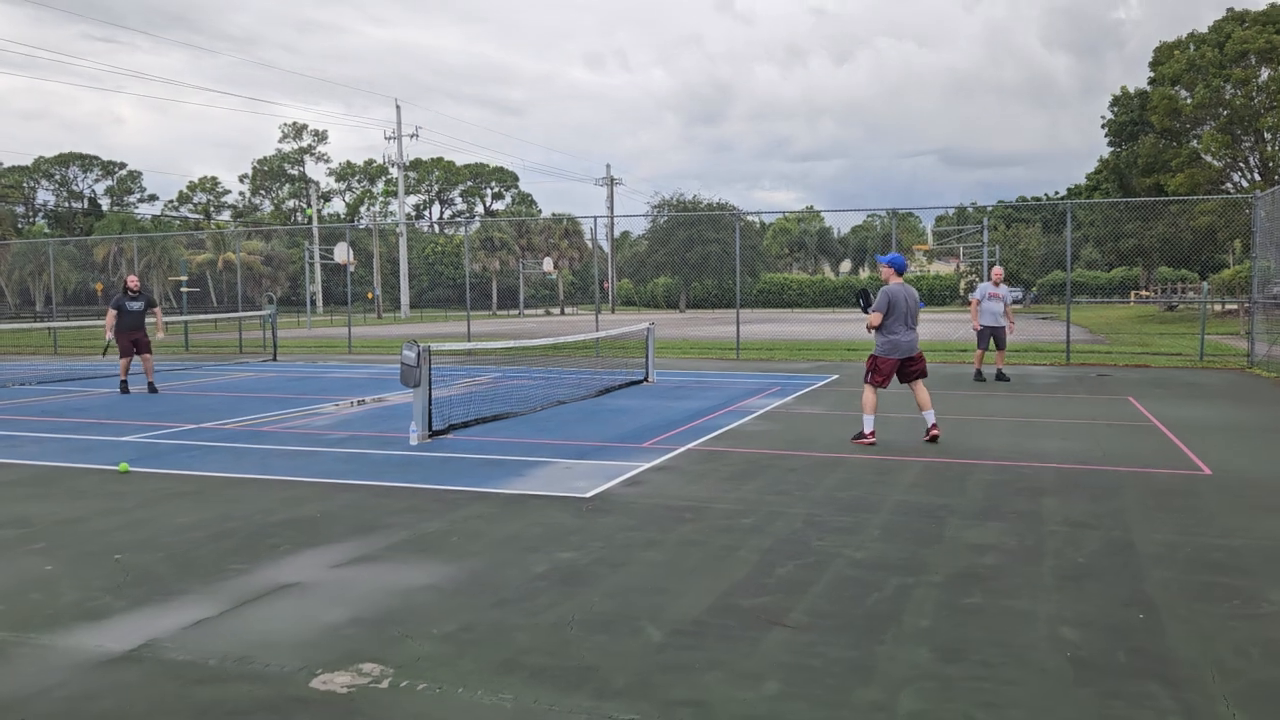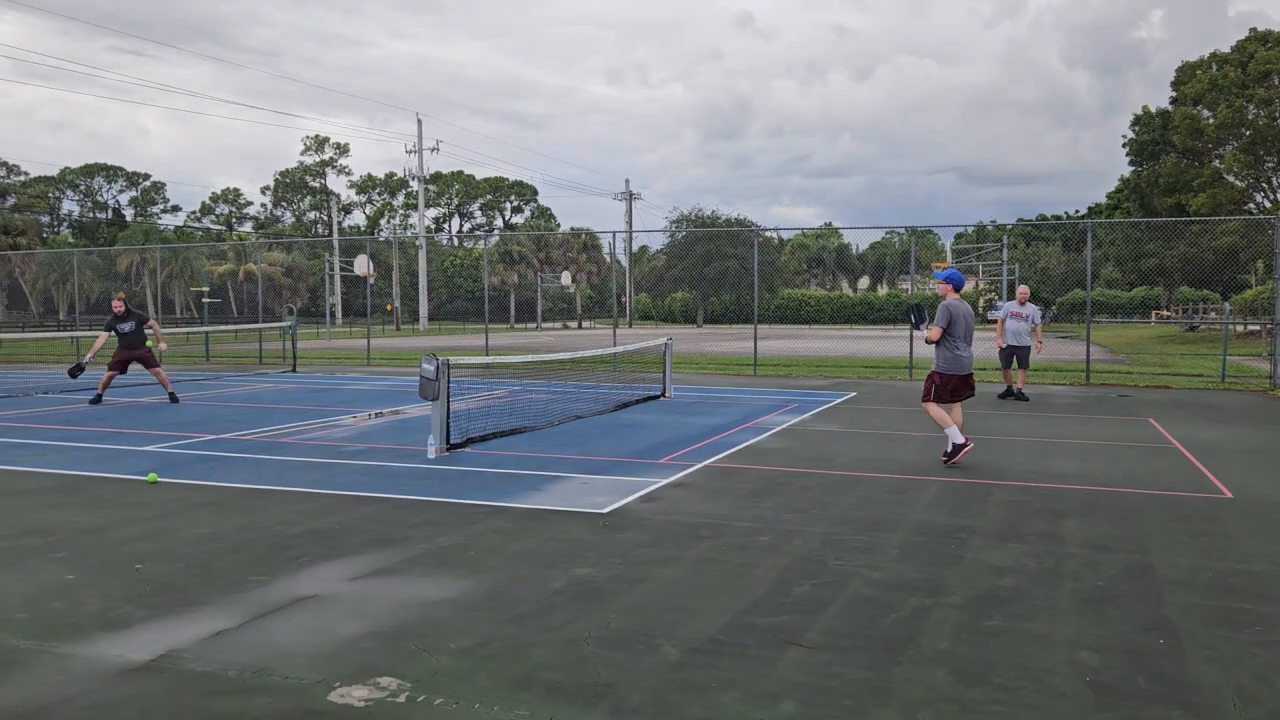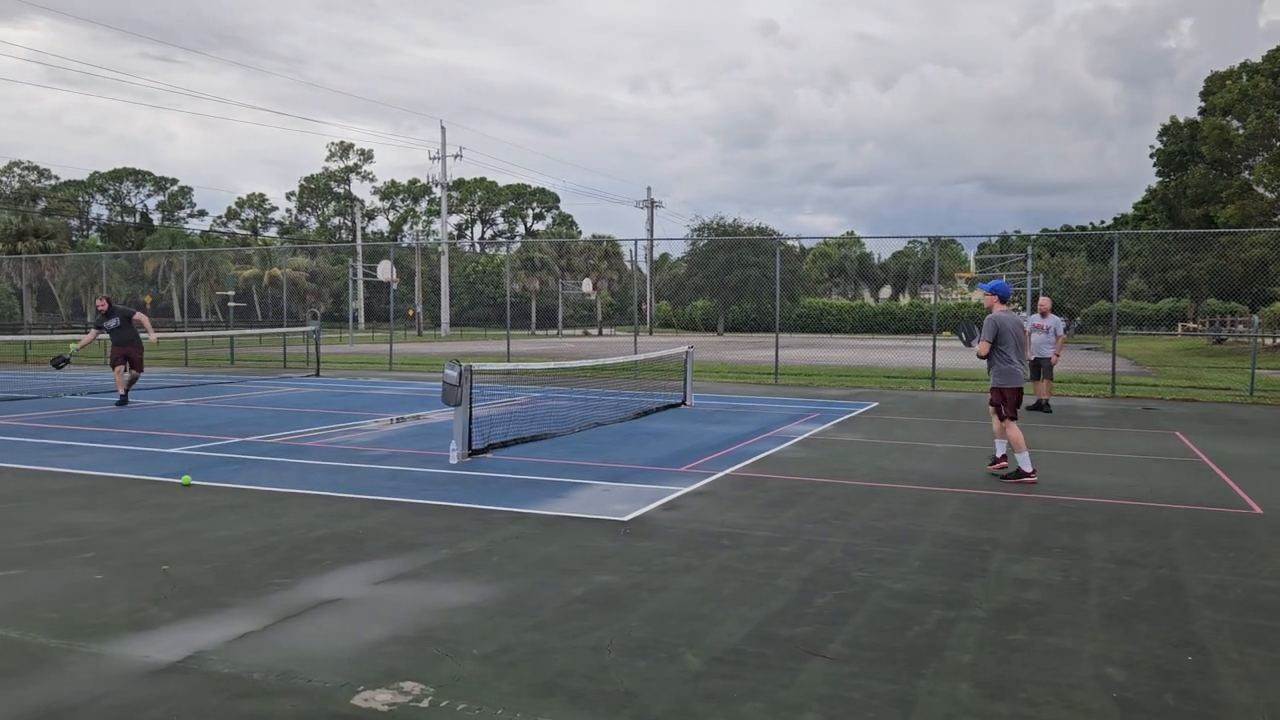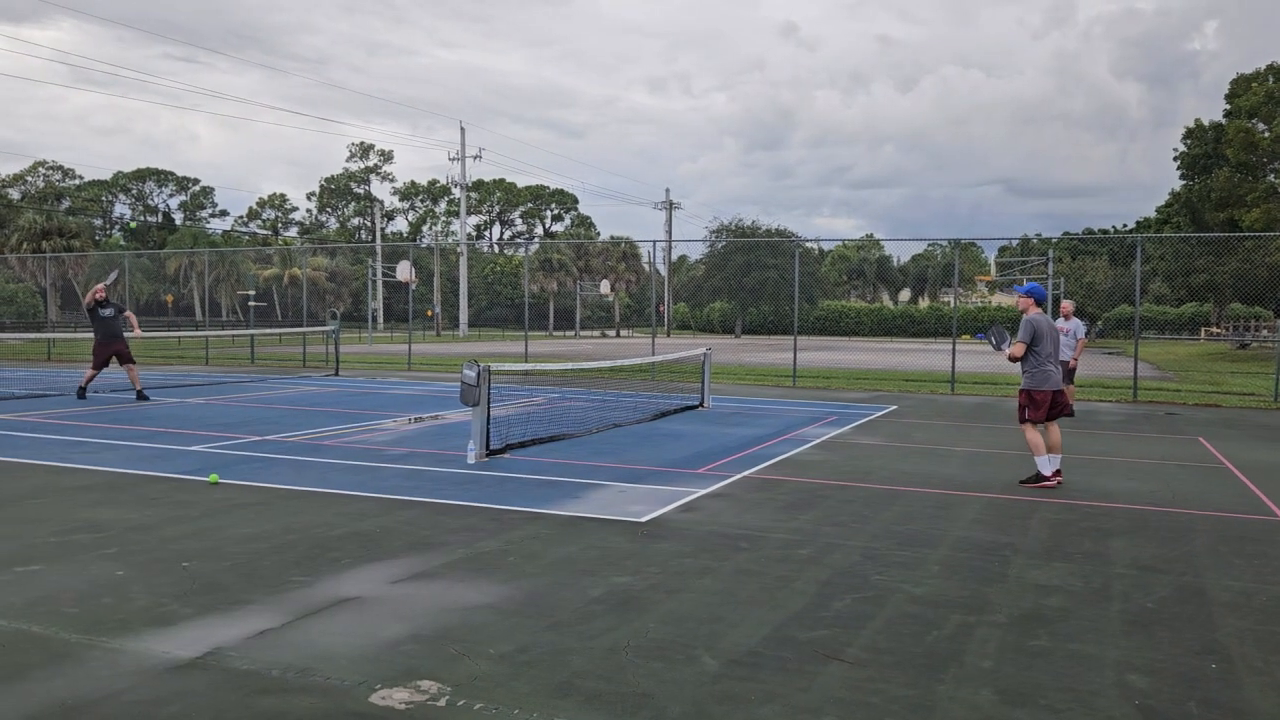
dt=0.4s
person 1, frame 1
left shoulder: (887, 291)
right shoulder: (913, 292)
left elbow: (875, 322)
left wrist: (868, 324)
left hip: (887, 349)
right hip: (910, 347)
left knee: (870, 387)
right knee: (917, 385)
left ankle: (868, 432)
right ankle: (932, 426)
person 1, frame 2
left shoulder: (946, 306)
right shoulder: (967, 308)
left elbow: (934, 336)
left wrist: (927, 335)
right wrist: (933, 332)
left hip: (946, 366)
right hip: (964, 364)
left knee: (929, 404)
right knee: (954, 405)
left ankle: (960, 441)
right ankle: (953, 449)
person 1, frame 3
left shoulder: (993, 319)
right shoulder: (1017, 319)
left elbow: (983, 351)
left wrist: (978, 349)
left hip: (1003, 378)
right hip: (1016, 375)
left knee: (1008, 423)
right knee: (994, 411)
left ankle: (1027, 470)
right ankle: (1000, 455)
person 1, frame 4
left shoulder: (1029, 321)
right shoulder: (1049, 322)
left elbow: (1018, 352)
left wrist: (1009, 353)
right wrist: (1016, 353)
left hip: (1036, 382)
right hip: (1054, 381)
left knee: (1029, 426)
right knee: (1051, 424)
left ankle: (1045, 474)
right ankle: (1054, 470)
